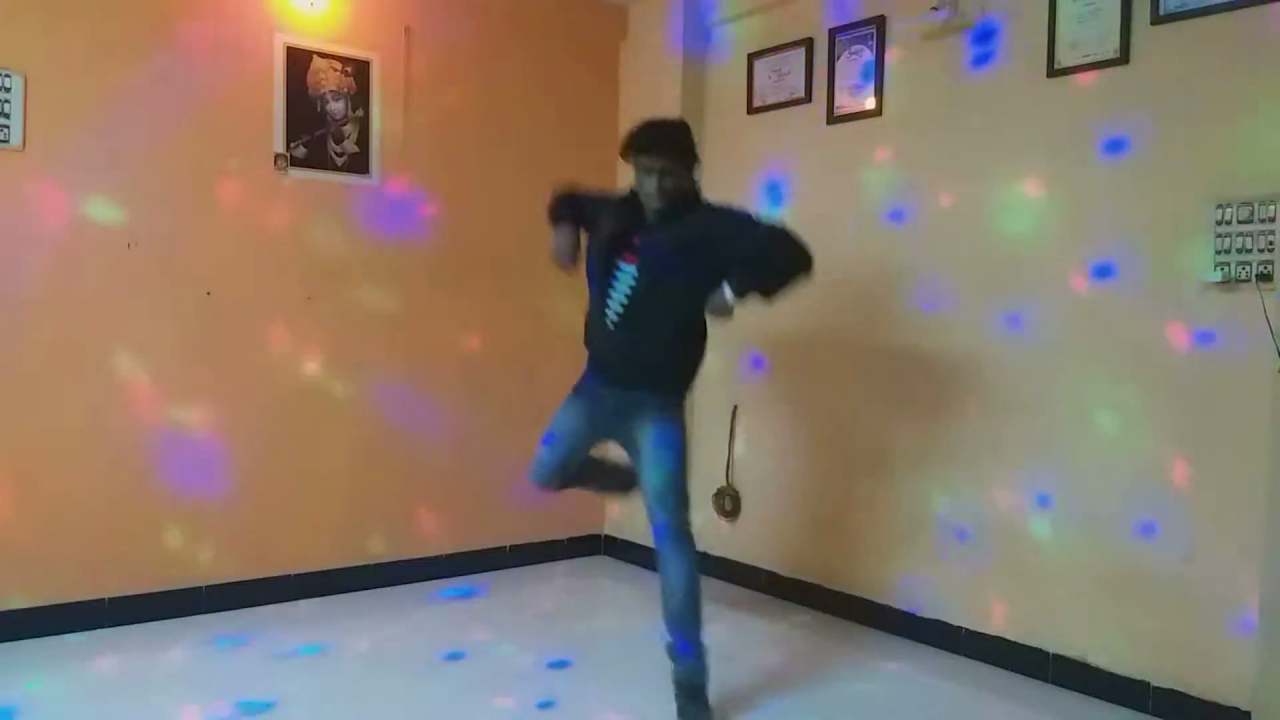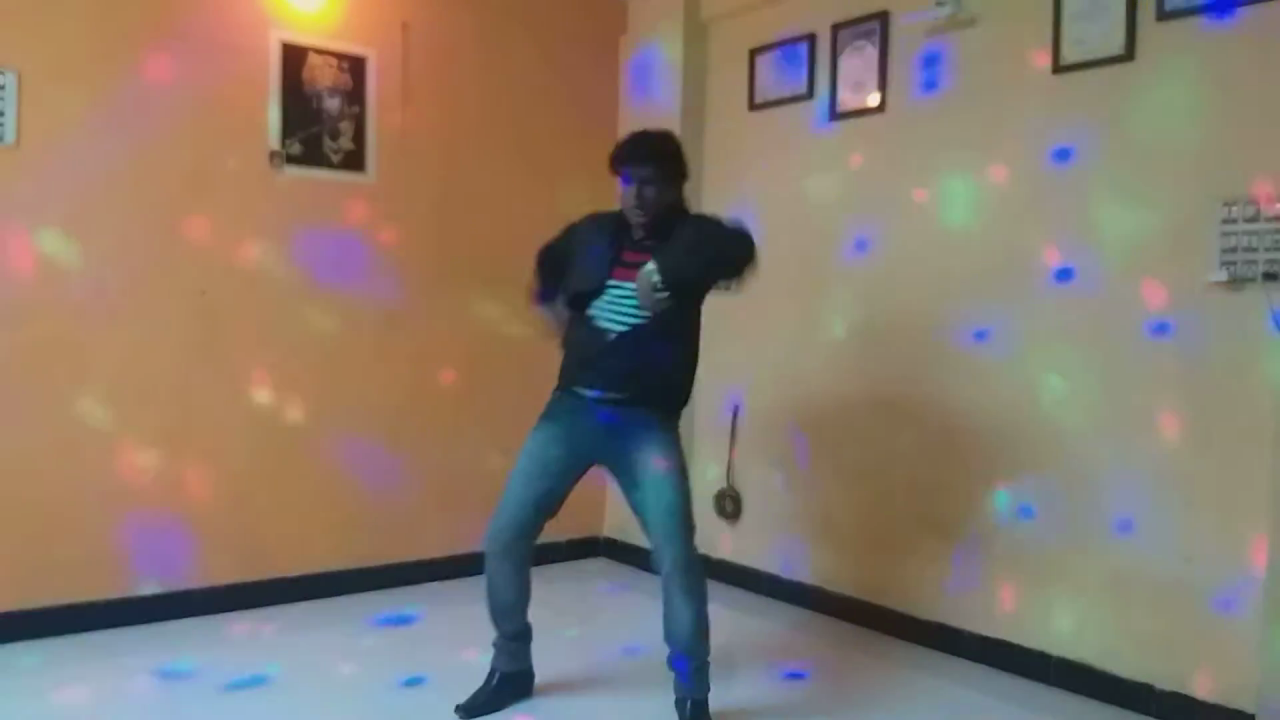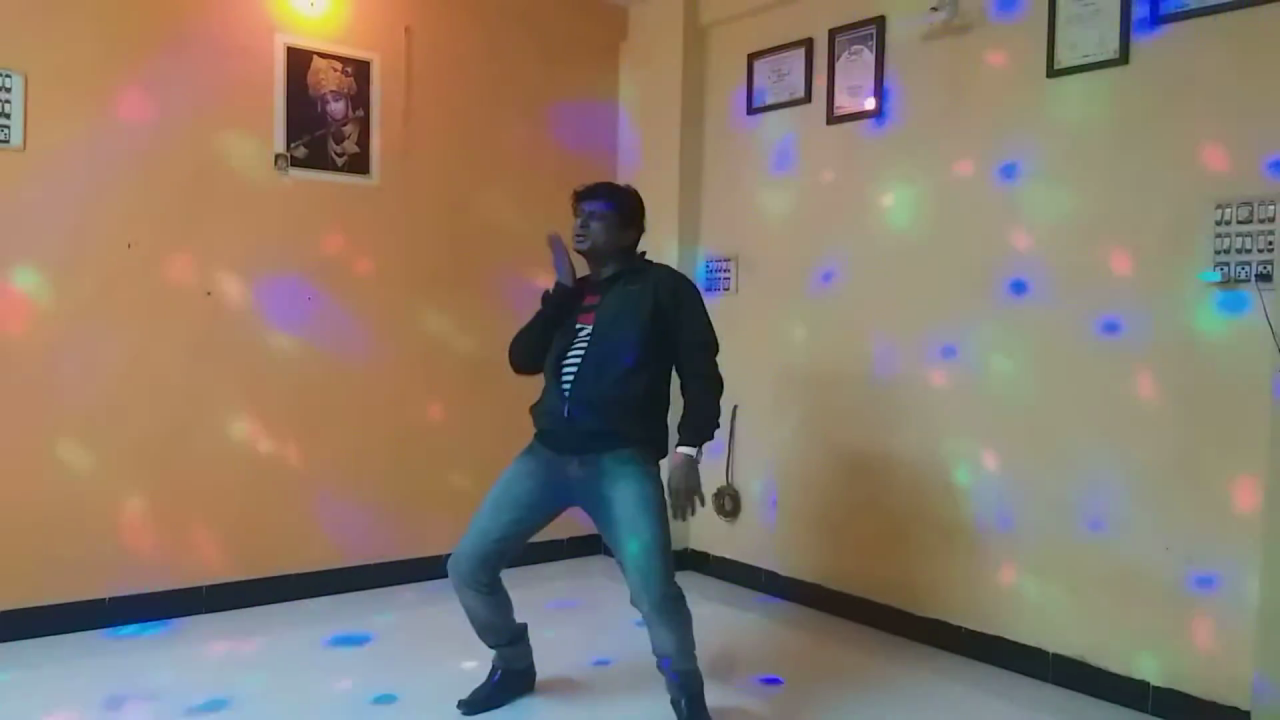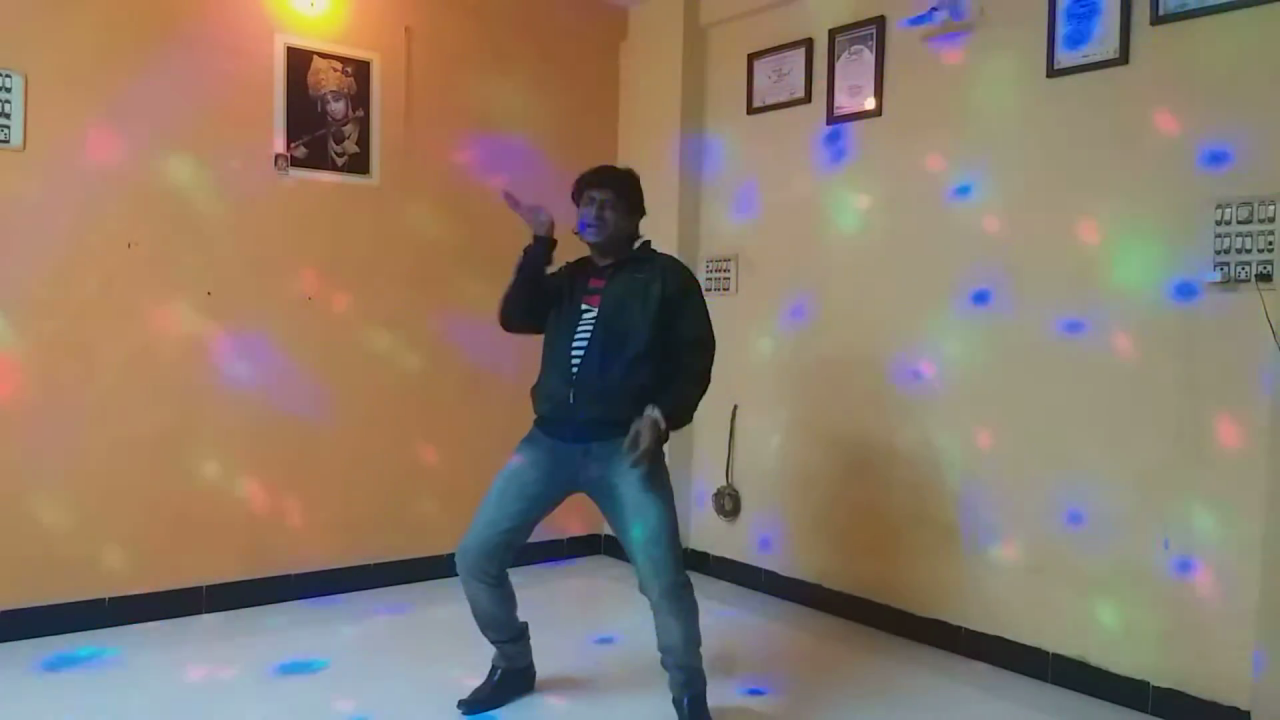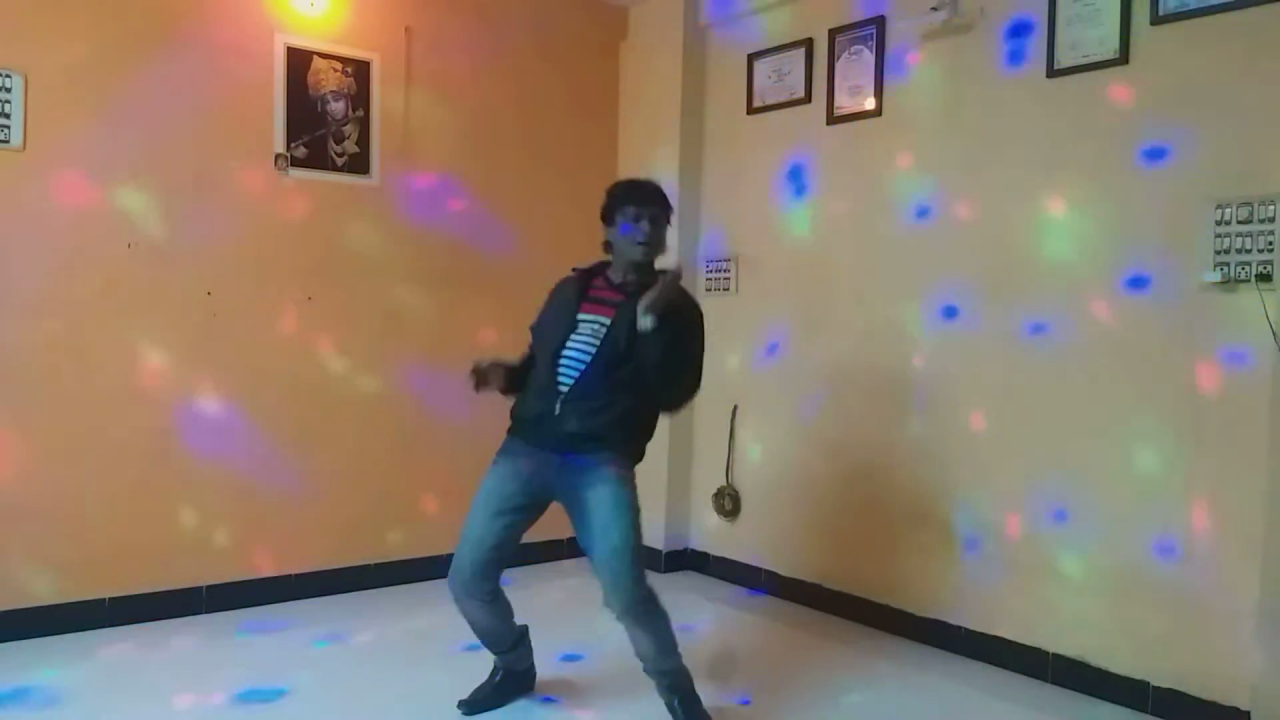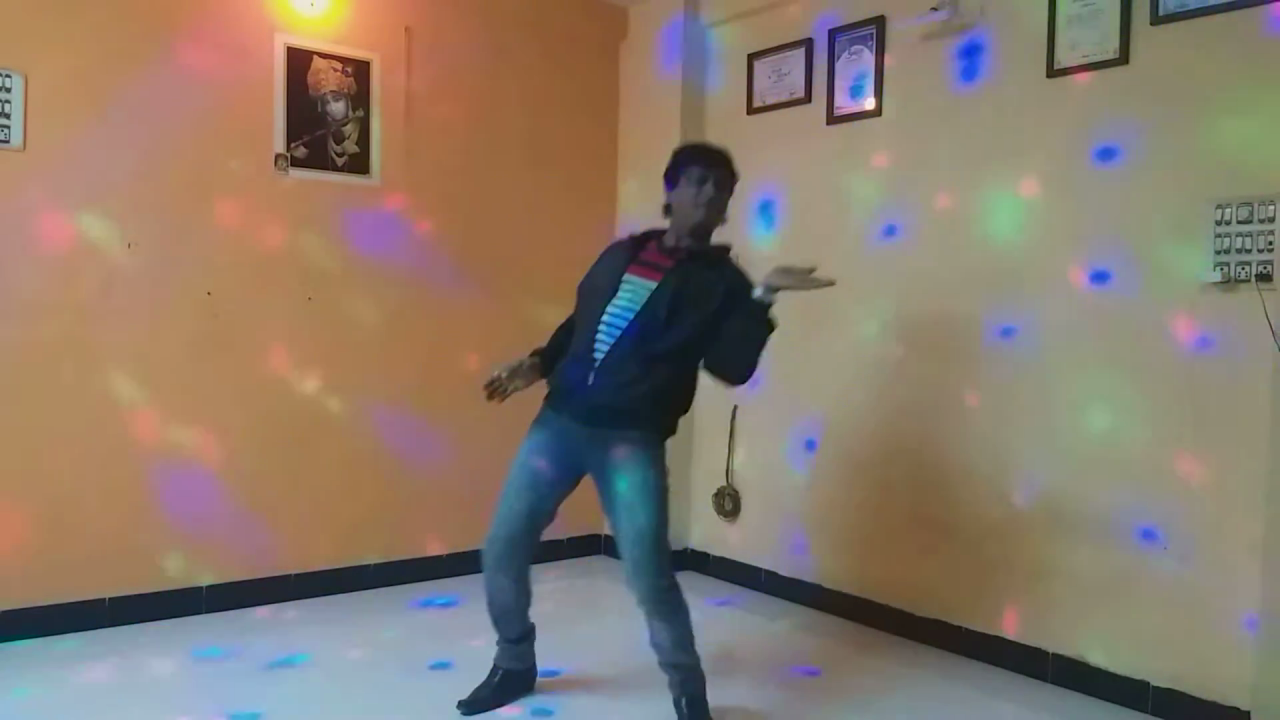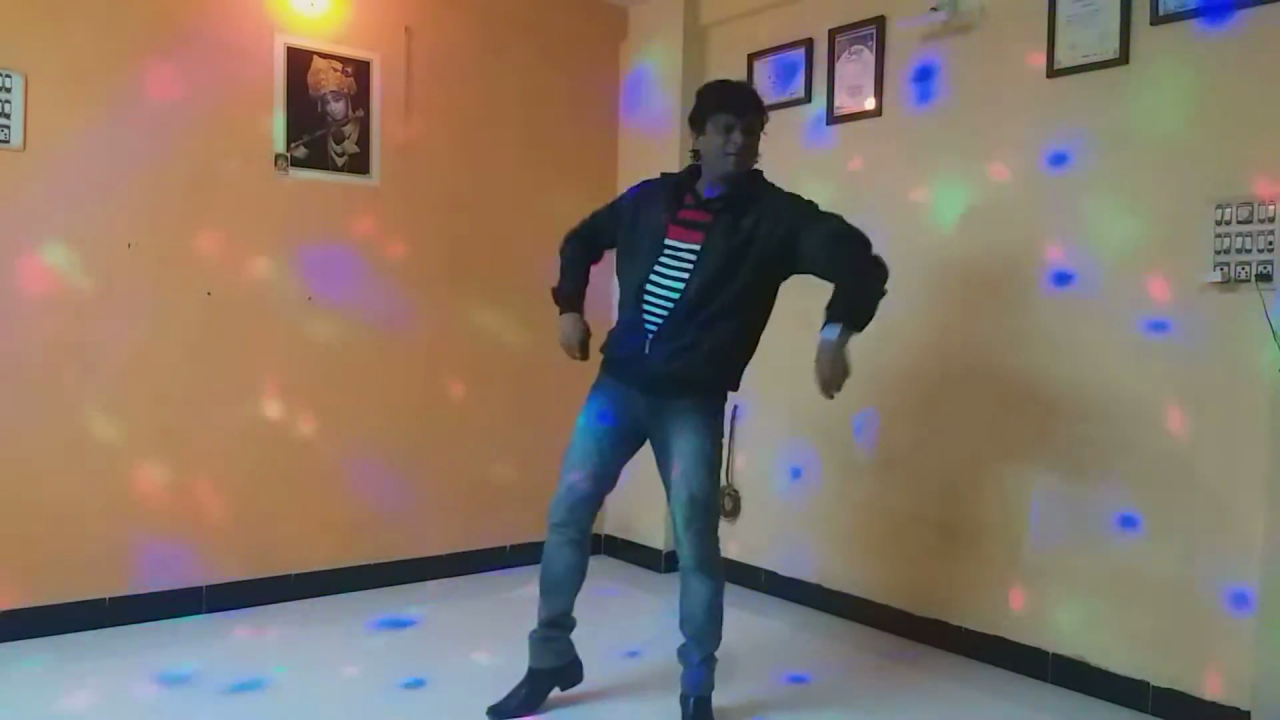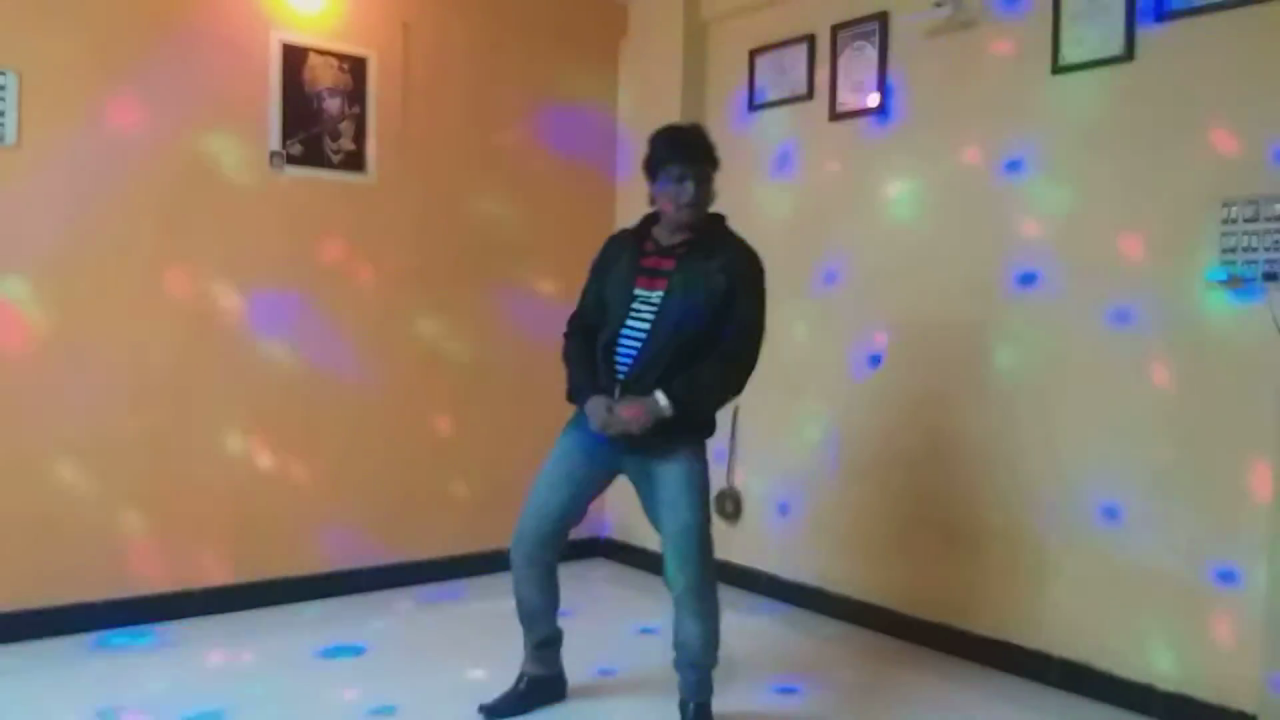
dt=0.5s
person 1, frame 1
left shoulder: (709, 227)
right shoulder: (621, 213)
left elbow: (792, 257)
right elbow: (572, 203)
left wrist: (739, 286)
right wrist: (565, 227)
left hip: (654, 399)
right hip: (597, 387)
left knee: (668, 528)
right knee: (546, 474)
right ankle: (629, 479)
person 1, frame 2
left shoulder: (698, 239)
right shoulder: (595, 233)
left elbow: (738, 251)
right elbow: (550, 259)
left wrist: (668, 271)
right wrist: (555, 299)
left hip: (645, 421)
right hip: (571, 409)
left knee: (676, 557)
right knee: (504, 537)
right ankle: (511, 668)
person 1, frame 3
left shoulder: (664, 289)
right shoulder: (572, 297)
left elbow: (701, 375)
right elbow: (523, 359)
left wrist: (687, 452)
right wrist: (560, 290)
left hip: (621, 461)
right hip: (547, 455)
left knee: (653, 590)
right knee: (467, 566)
right ankle: (514, 665)
person 1, frame 4
left shoulder: (665, 277)
right shoulder: (566, 280)
left elbow: (696, 358)
right elbow: (513, 317)
left wrist: (661, 413)
right wrist: (538, 243)
left hip: (624, 446)
right hip: (548, 441)
left knee: (664, 576)
right knee: (476, 557)
right ankle: (513, 664)
person 1, frame 5
left shoulder: (672, 308)
right shoulder: (569, 291)
left elbow: (672, 394)
left wrist: (651, 319)
right wrist: (504, 374)
left hip: (600, 462)
right hip: (524, 451)
left knee: (625, 590)
right knee: (468, 579)
right ankle: (514, 666)
person 1, frame 6
left shoulder: (722, 282)
right shoulder: (622, 253)
left elbow: (731, 366)
left wrist: (763, 299)
right wrist: (535, 365)
left hip: (632, 437)
right hip: (559, 419)
left knee: (648, 576)
right knee: (503, 550)
right ankle: (514, 664)
person 1, frame 7
left shoulder: (775, 214)
right shoulder: (652, 198)
left elbow: (861, 264)
right elbow: (581, 240)
left wrist: (835, 333)
right wrist: (570, 308)
left hip: (693, 401)
right hip: (618, 384)
left knee: (695, 543)
right knee: (567, 516)
right ankle: (551, 659)
person 1, frame 8
left shoulder: (733, 262)
right shoulder: (619, 251)
left elbow: (733, 361)
right elbow: (580, 330)
left wrist: (658, 403)
right wrist: (590, 395)
left hip: (670, 437)
right hip: (595, 424)
left knee: (689, 574)
right knee: (530, 545)
